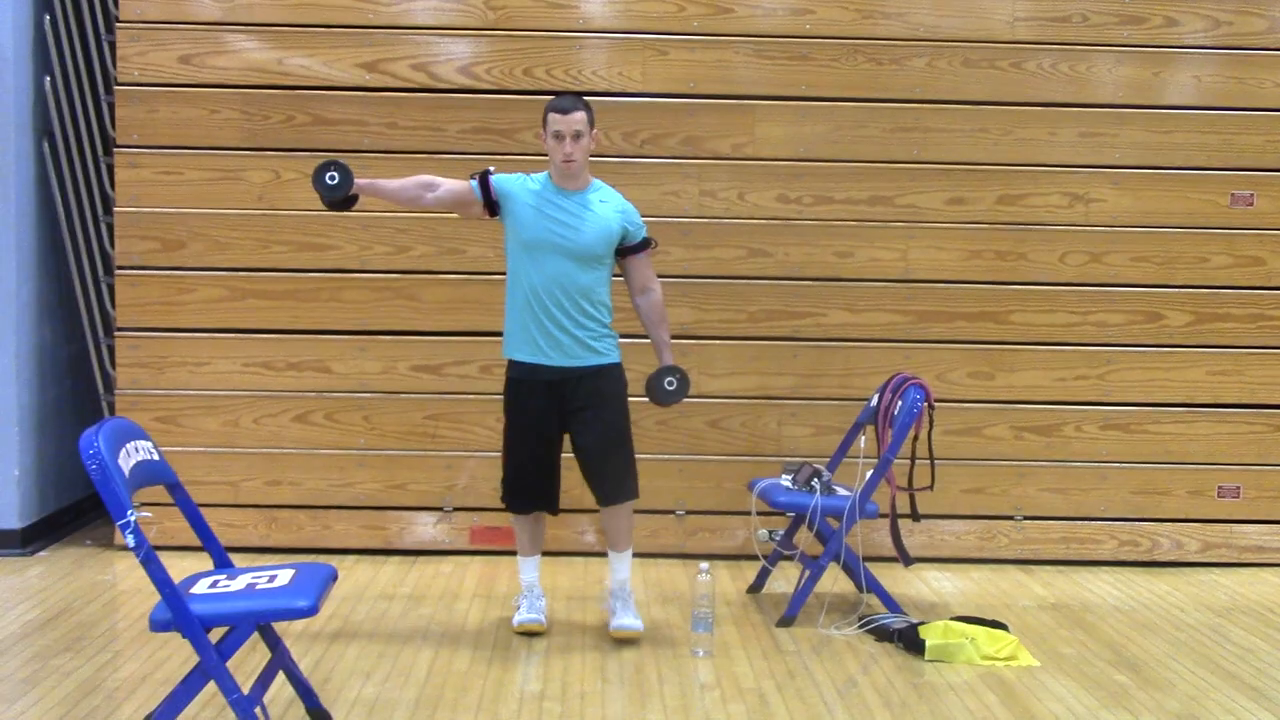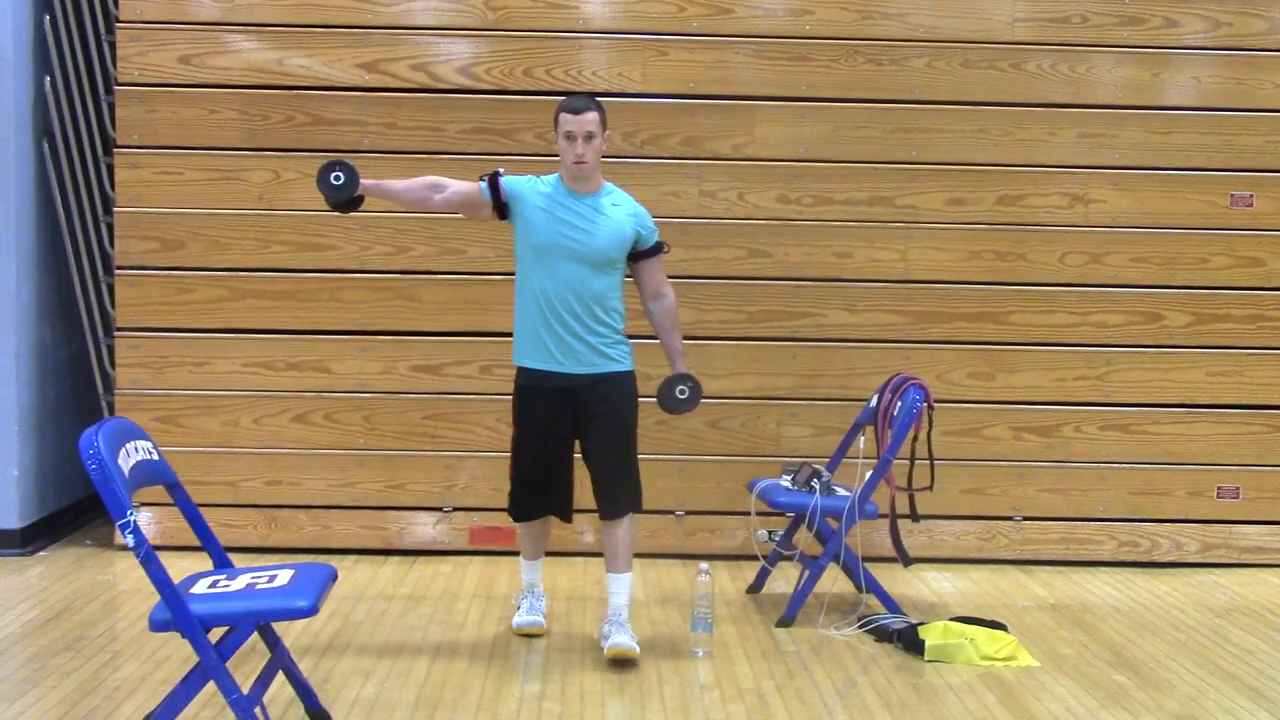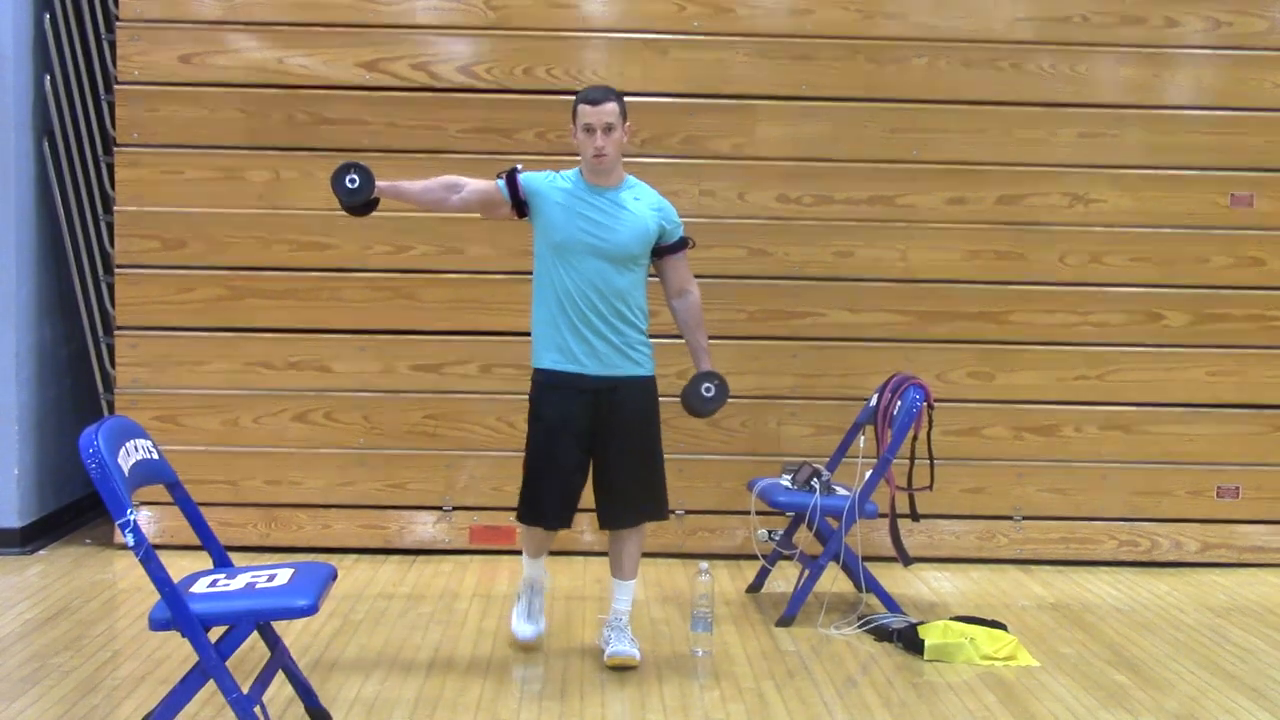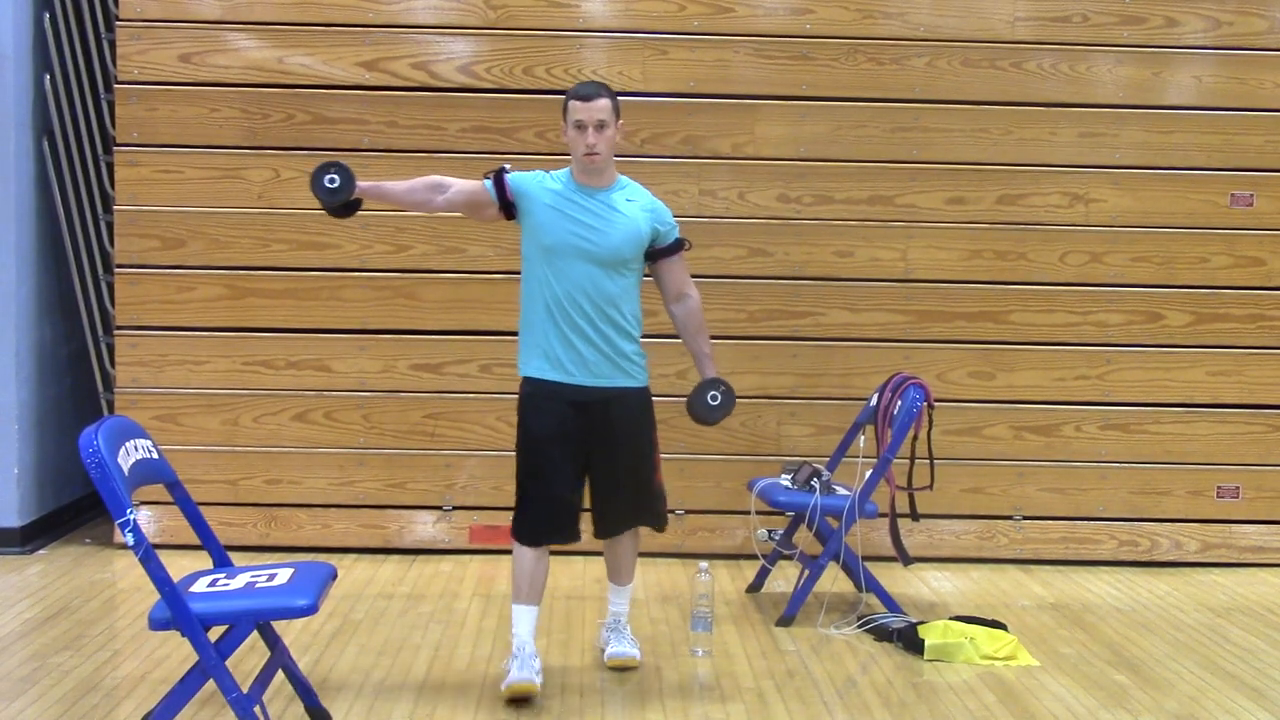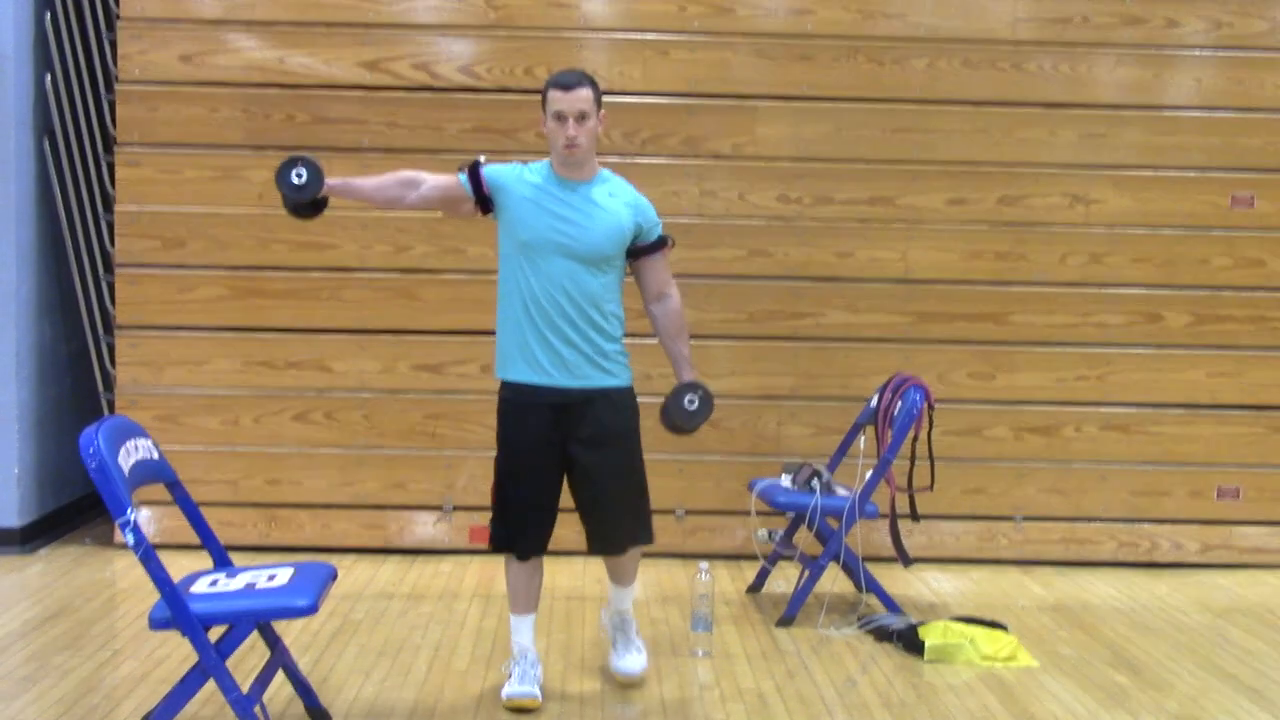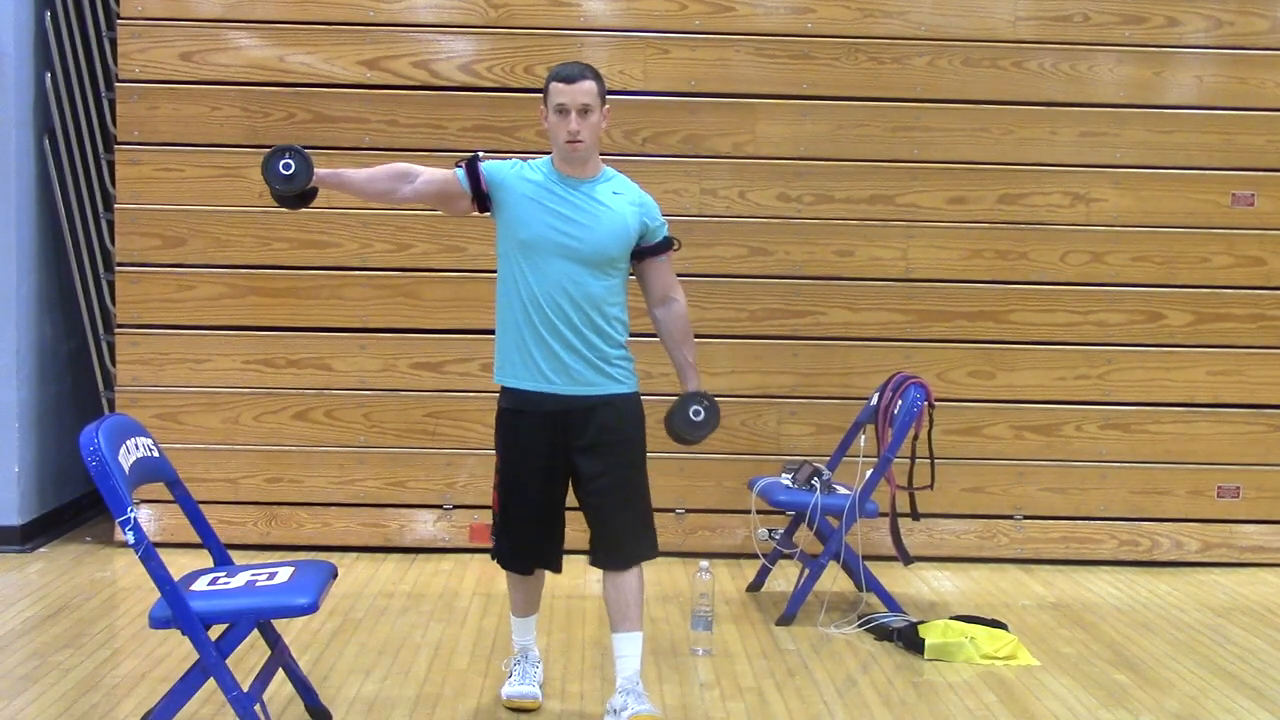
dt=0.3s
person 1, frame 1
left shoulder: (619, 212)
right shoulder: (512, 192)
left elbow: (646, 290)
right elbow: (433, 192)
left wrist: (666, 358)
right wrist: (362, 186)
left hip: (597, 369)
right hip: (529, 369)
left knee: (615, 485)
right knee: (527, 490)
left ankle: (621, 591)
right ankle: (531, 593)
person 1, frame 2
left shoulder: (632, 214)
right shoulder: (523, 194)
left elbow: (658, 296)
right elbow: (442, 193)
left wrist: (677, 365)
right wrist: (369, 186)
left hip: (609, 376)
right hip: (540, 375)
left knee: (617, 499)
right knee: (533, 495)
left ankle: (618, 618)
right ankle: (532, 592)
person 1, frame 3
left shoulder: (655, 210)
right shoulder: (541, 191)
left elbow: (682, 293)
right elbow: (458, 193)
left wrist: (703, 365)
right wrist: (384, 189)
left hip: (630, 380)
right hip: (558, 376)
left knee: (630, 508)
right knee: (543, 502)
left ankle: (618, 622)
right ankle: (533, 585)
person 1, frame 4
left shoulder: (649, 210)
right shoulder: (531, 191)
left elbow: (681, 297)
right elbow: (442, 193)
left wrist: (708, 370)
right wrist: (362, 188)
left hip: (622, 388)
right hip: (548, 387)
left knee: (624, 516)
right knee: (536, 522)
left ankle: (616, 622)
right ankle: (523, 652)
person 1, frame 5
left shoulder: (631, 206)
right shoulder: (507, 184)
left elbow: (662, 298)
right elbow: (415, 189)
left wrist: (686, 376)
right wrist: (333, 186)
left hip: (606, 391)
right hip: (526, 391)
left knee: (620, 527)
right knee: (522, 532)
left ankle: (620, 619)
right ankle: (524, 658)
person 1, frame 6
left shoulder: (637, 205)
right shoulder: (508, 181)
left elbow: (667, 301)
right elbow: (410, 182)
left wrist: (691, 384)
right wrist: (320, 176)
left hip: (610, 399)
right hip: (527, 396)
left knee: (621, 546)
right knee: (524, 543)
right ankle: (525, 657)
